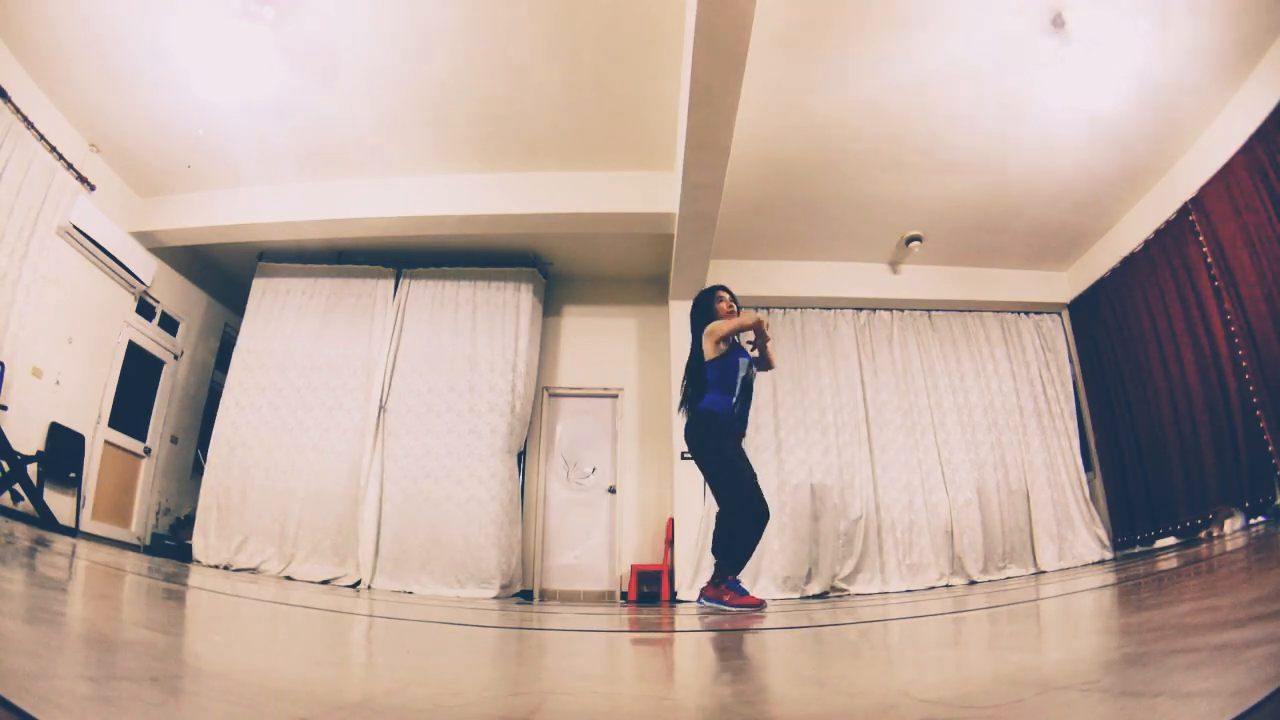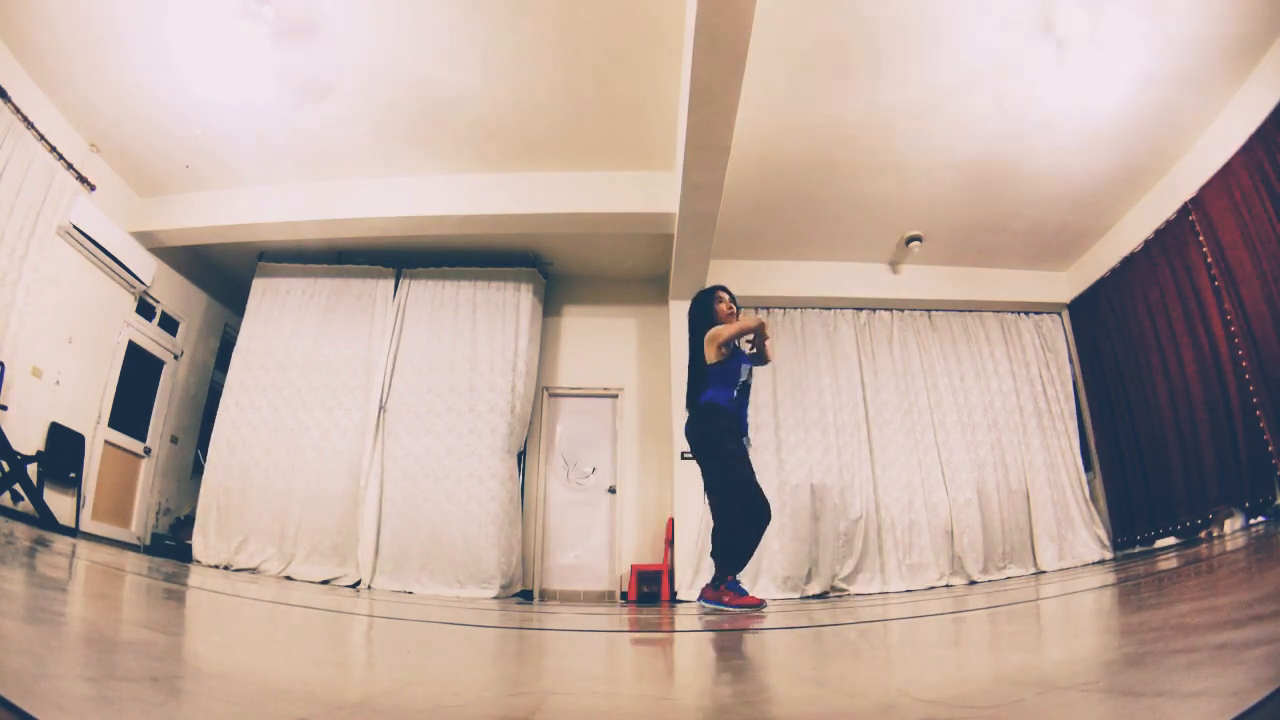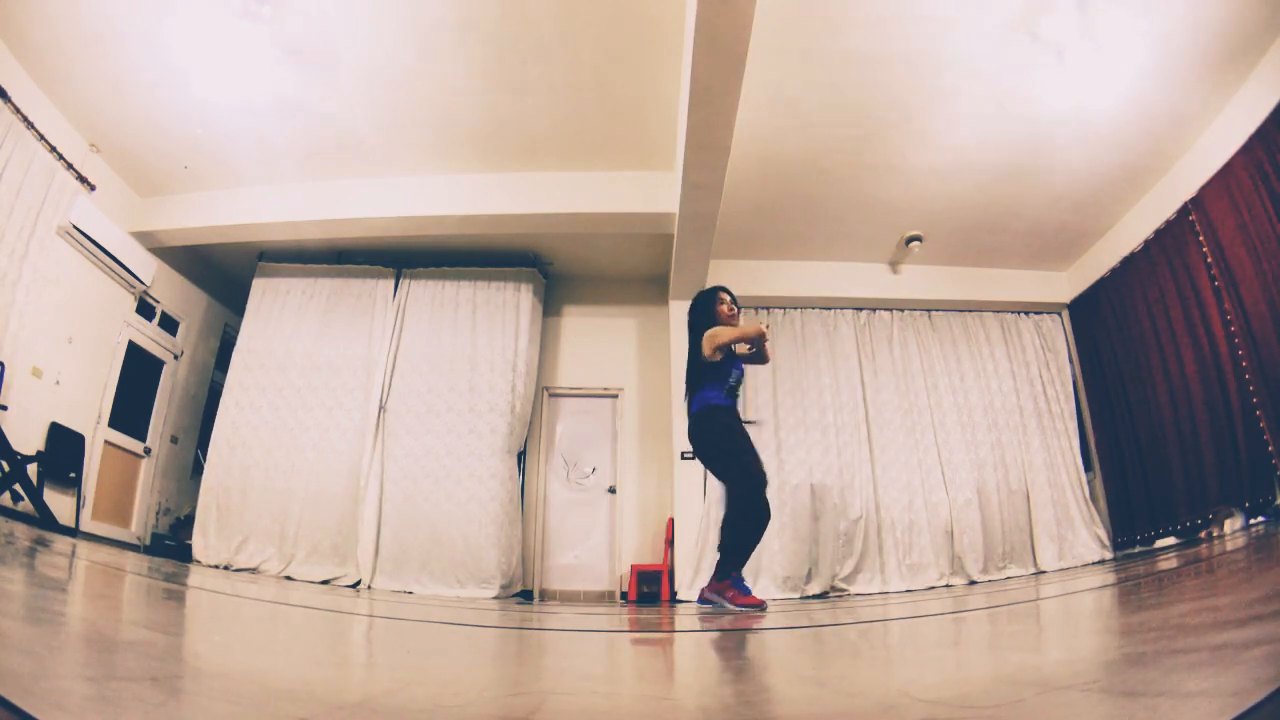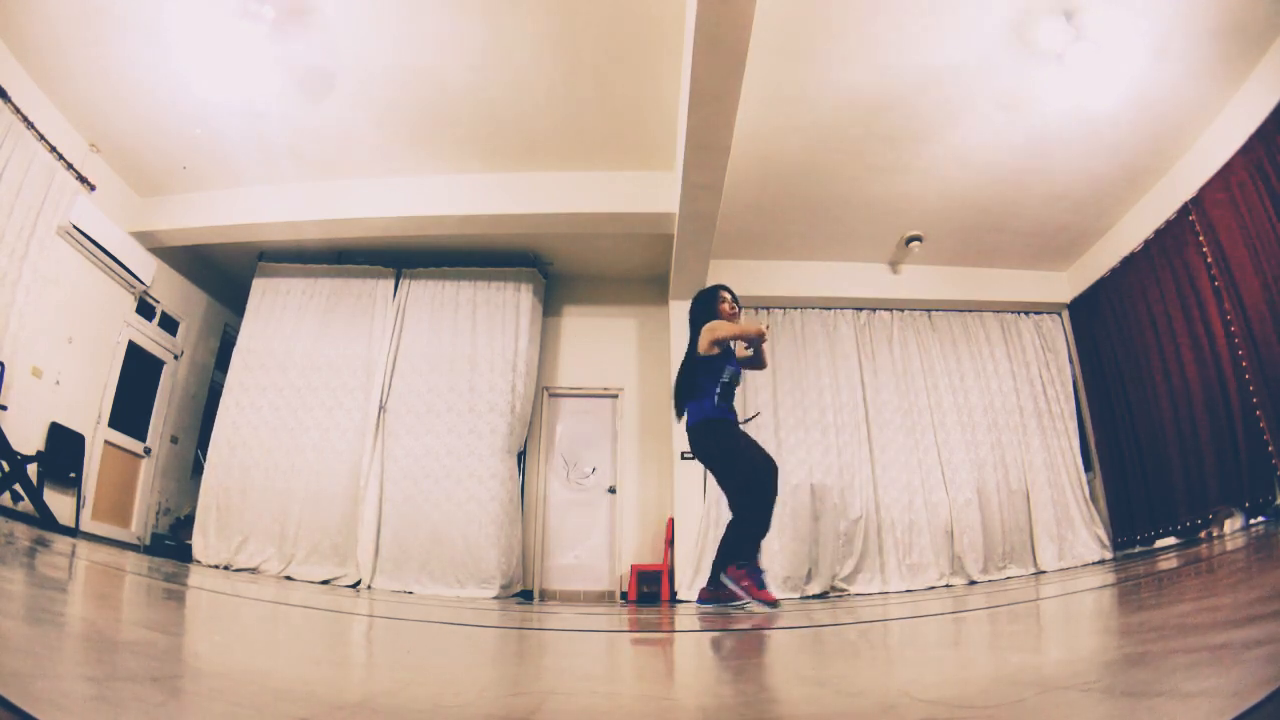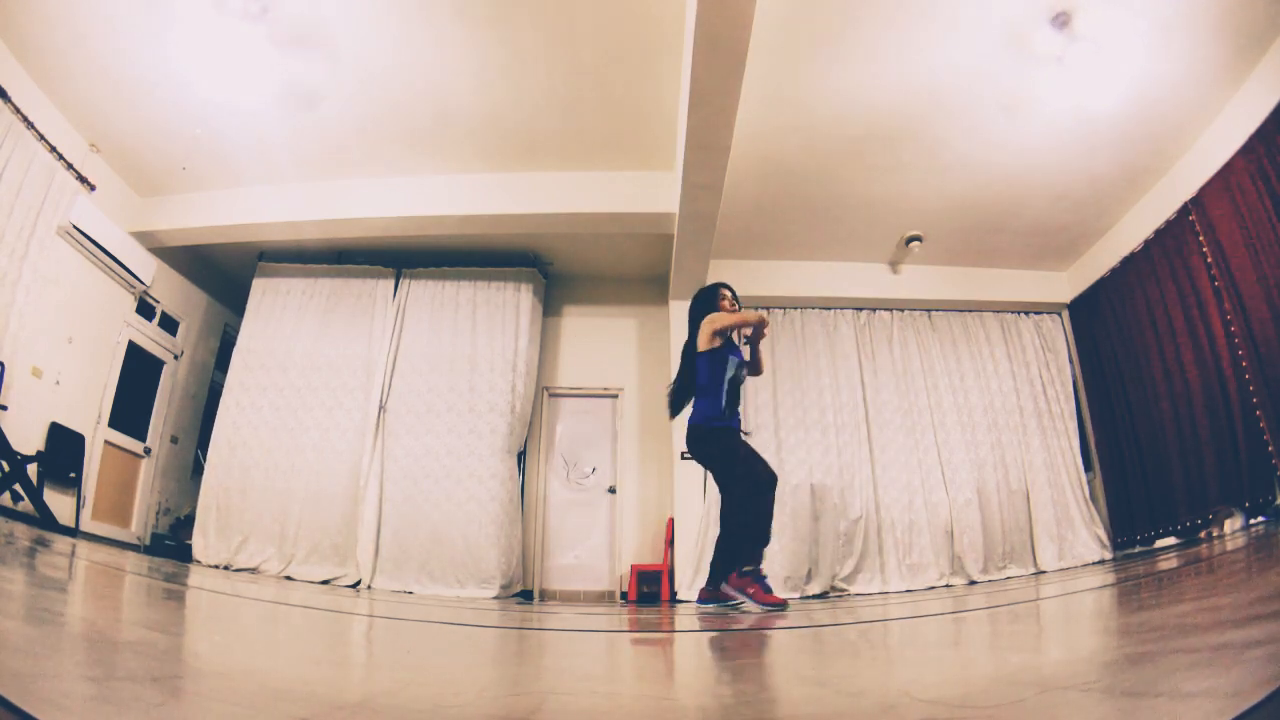
dt=0.1s
person 1, frame 1
left shoulder: (734, 347)
right shoulder: (713, 331)
left elbow: (767, 363)
right elbow: (755, 319)
left wrist: (762, 342)
right wrist: (760, 331)
left hip: (727, 433)
right hip: (708, 428)
left knee: (755, 511)
right knee: (741, 498)
left ankle: (717, 585)
right ankle: (722, 582)
person 1, frame 2
left shoulder: (731, 347)
right shoulder: (715, 334)
left elbow: (764, 358)
right elbow: (758, 322)
left wrist: (759, 340)
right wrist: (759, 331)
left hip: (722, 428)
right hip: (714, 421)
left knee: (755, 510)
right knee: (739, 499)
left ankle: (717, 587)
right ankle: (722, 583)
person 1, frame 3
left shoulder: (728, 348)
right shoulder: (713, 335)
left elbow: (763, 357)
right elbow: (758, 330)
left wrist: (759, 341)
right wrist: (757, 334)
left hip: (718, 426)
right hip: (715, 421)
left knee: (756, 509)
right knee: (751, 481)
left ankle: (718, 585)
right ankle: (725, 580)
person 1, frame 4
left shoulder: (726, 347)
right shoulder: (711, 329)
left elbow: (760, 363)
right elbow: (757, 330)
left wrist: (755, 344)
right wrist: (755, 335)
left hip: (720, 430)
right hip: (711, 429)
left knee: (747, 507)
right knee: (764, 472)
left ankle: (714, 588)
right ankle: (742, 566)
person 1, frame 5
left shoulder: (726, 343)
right shoulder: (711, 324)
left elbow: (755, 370)
right elbow: (758, 318)
left wrist: (755, 341)
right wrist: (755, 325)
left hip: (721, 433)
right hip: (711, 432)
left knee: (741, 509)
right knee: (761, 481)
left ankle: (715, 586)
right ankle: (744, 572)
